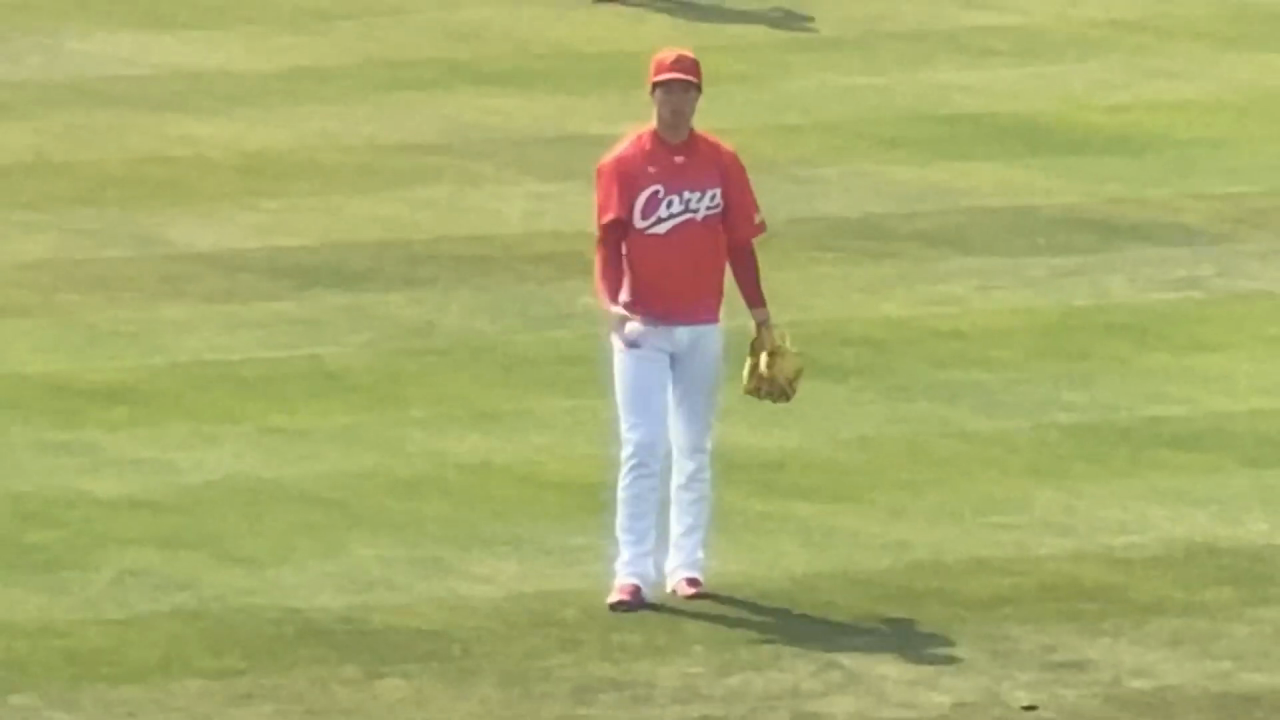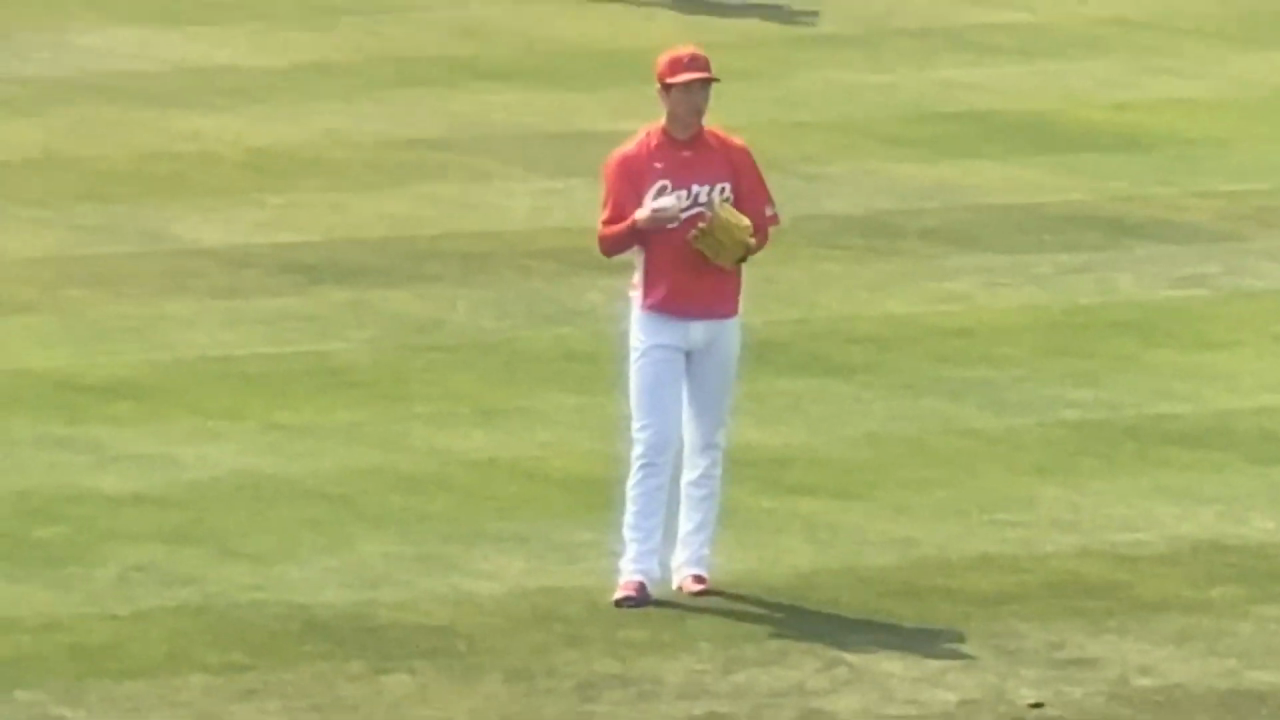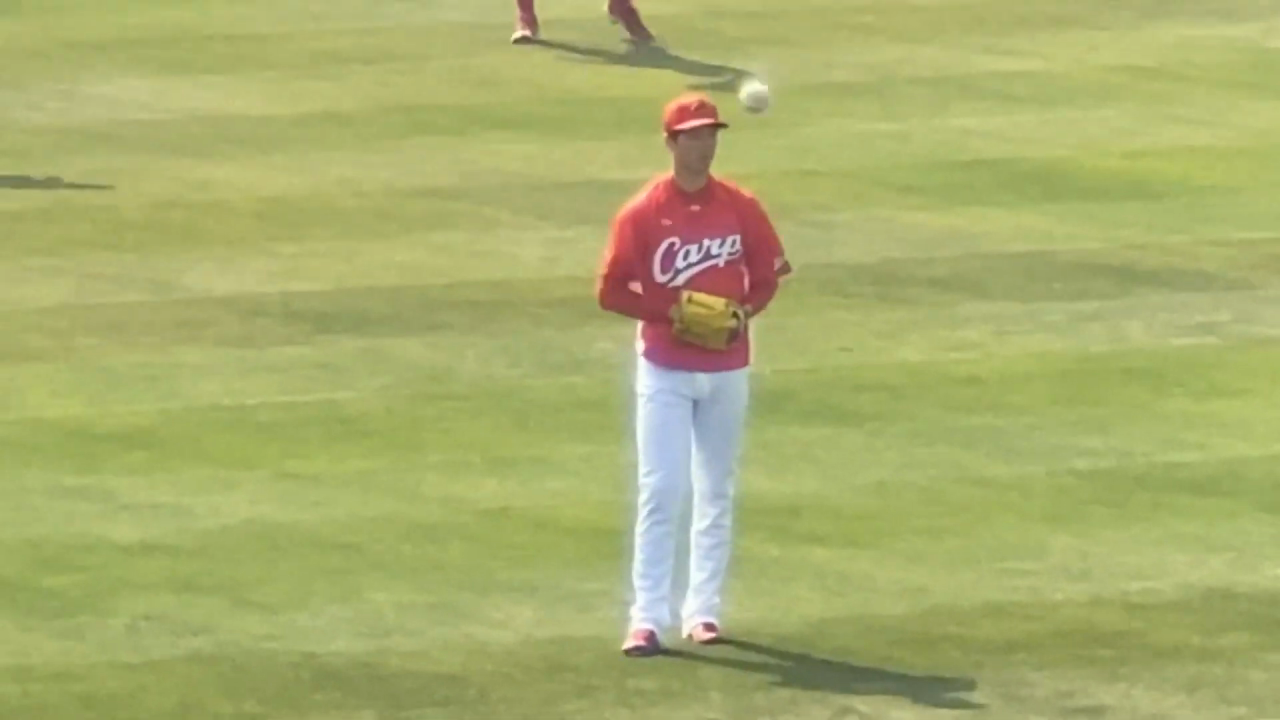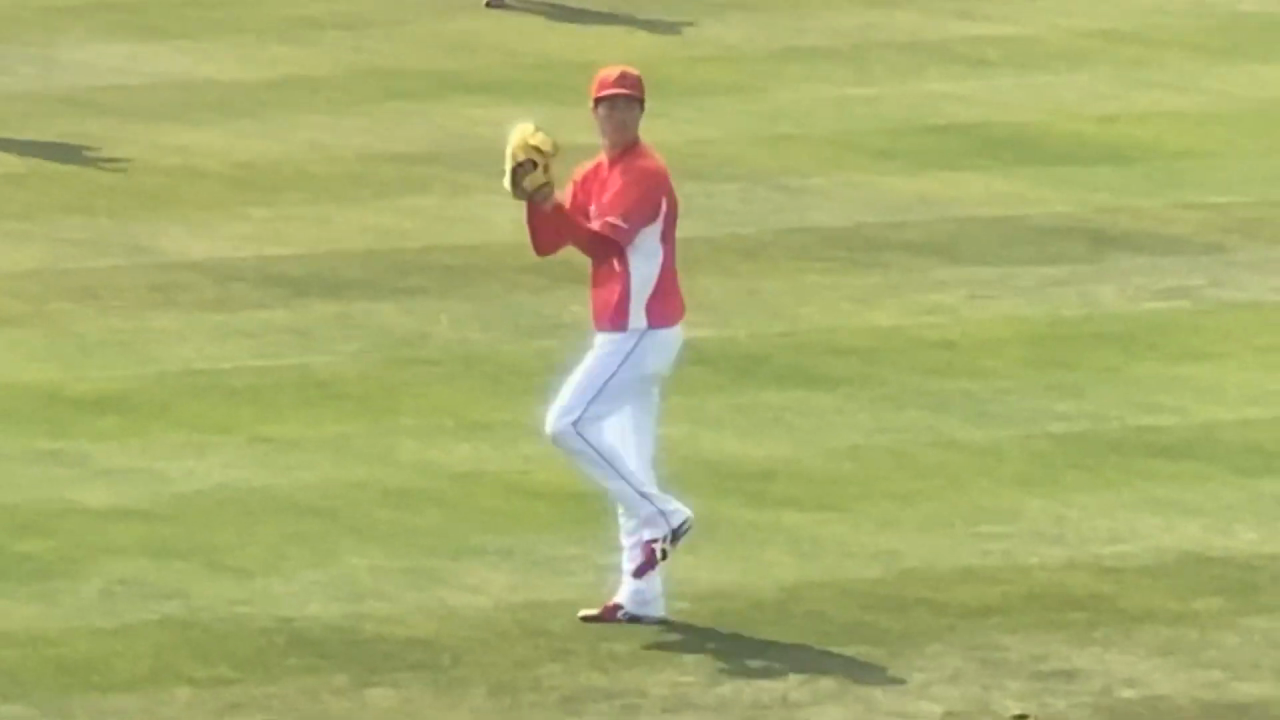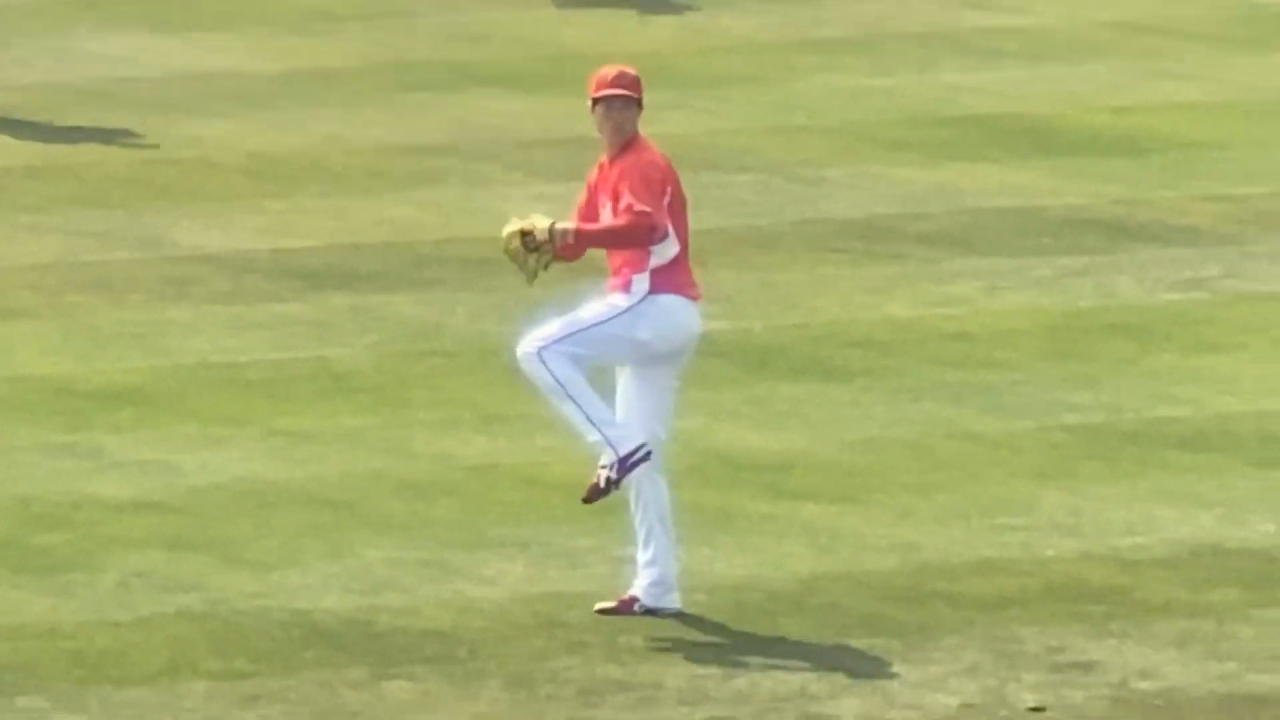
dt=1s
person 1, frame 1
left shoulder: (721, 161)
right shoulder: (622, 163)
left elbow: (740, 242)
right elbow: (609, 243)
left wrist: (760, 315)
right wrist: (612, 304)
left hip: (702, 326)
right hip: (642, 326)
left knee: (693, 450)
right knee: (642, 447)
left ankle: (685, 565)
right ankle: (632, 571)
person 1, frame 2
left shoulder: (733, 154)
right shoulder: (630, 159)
left elbow: (760, 230)
right elbow: (608, 242)
right wrist: (642, 221)
left hip: (719, 319)
right hip: (657, 318)
left knee: (707, 444)
right knee: (653, 443)
left ankle: (692, 562)
right ankle: (637, 569)
person 1, frame 3
left shoulder: (741, 206)
right shoulder: (641, 212)
left elbow: (767, 276)
right elbow: (611, 292)
left wrist: (744, 311)
right wrist: (672, 311)
left hip: (727, 370)
right hip: (665, 370)
left knee: (716, 493)
right knee: (661, 490)
left ankle: (703, 611)
right ankle: (648, 618)
person 1, frame 4
left shoulder: (645, 173)
right shoulder: (590, 174)
left elbow: (602, 243)
right elbow: (546, 244)
left wrist: (553, 204)
right wrist: (535, 198)
left hip: (642, 329)
right hip: (618, 330)
left knee: (567, 425)
right knee: (627, 458)
left ankle: (661, 517)
right ankle: (641, 595)
person 1, frame 5
left shoulder: (643, 163)
right shoulder: (604, 172)
left elbow: (646, 227)
right elbow: (576, 244)
left wrist: (577, 231)
right wrist: (550, 239)
left hip: (652, 306)
right hip: (667, 316)
left knee: (536, 351)
right knee: (643, 458)
left ankle: (617, 447)
right ankle: (655, 590)
